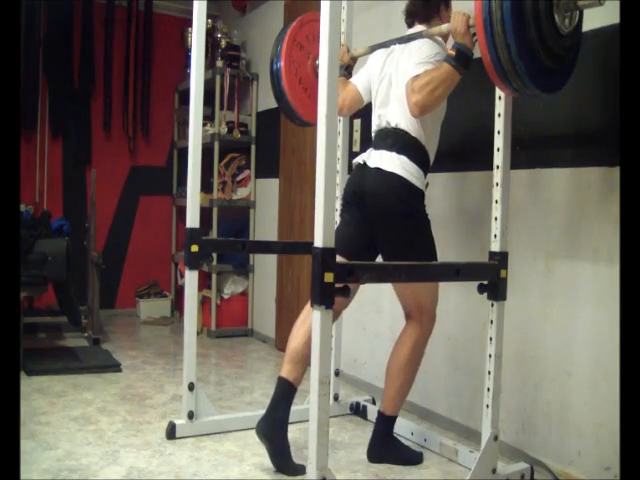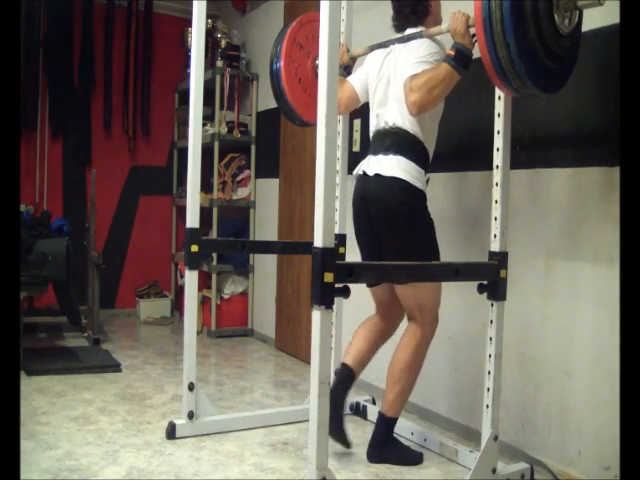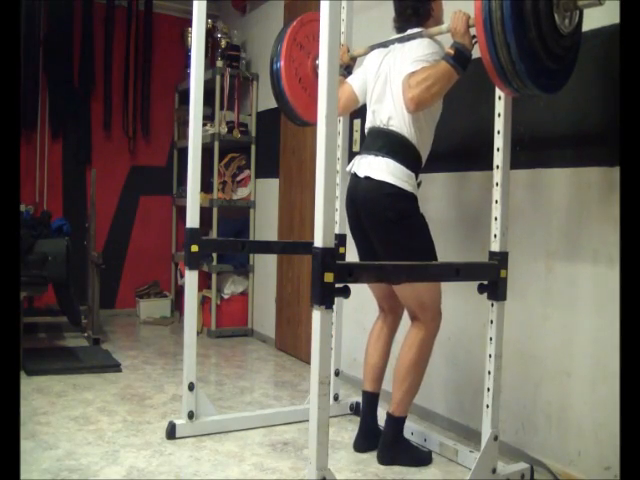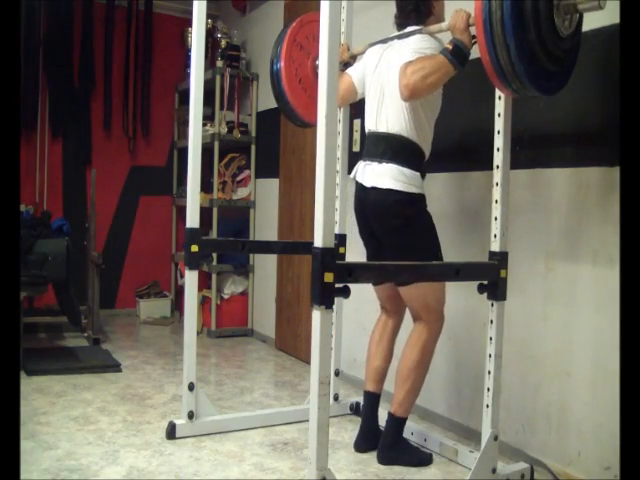
dt=0.7s
person 1, frame 1
left shoulder: (383, 53)
right shoulder: (429, 47)
left elbow: (342, 104)
right elbow: (419, 100)
left wrist: (343, 67)
right wrist: (461, 51)
left hip: (364, 177)
right hip: (396, 182)
left knee: (329, 299)
right knee: (420, 317)
left ankle: (277, 413)
right ankle: (383, 437)
person 1, frame 2
left shoulder: (378, 55)
right shoulder: (426, 47)
left elbow: (338, 103)
right elbow: (417, 99)
left wrist: (343, 66)
right wrist: (461, 50)
left hip: (368, 183)
right hip: (398, 185)
left knee: (388, 312)
right knee: (422, 318)
left ankle: (337, 393)
right ankle: (383, 438)
person 1, frame 3
left shoulder: (379, 54)
right shoulder: (426, 46)
left elbow: (337, 105)
right elbow: (415, 96)
left wrist: (342, 66)
right wrist: (461, 49)
left hip: (360, 185)
right hip: (389, 188)
left knee: (390, 311)
right knee: (426, 317)
left ankle: (367, 426)
right ankle: (392, 438)
person 1, frame 4
left shoulder: (377, 51)
right shoulder: (425, 42)
left elbow: (334, 96)
right elbow: (411, 85)
left wrist: (338, 61)
right wrist: (460, 45)
left hip: (366, 188)
right hip: (397, 190)
left knee: (392, 312)
right knee: (428, 319)
left ankle: (368, 425)
right ankle: (392, 437)
